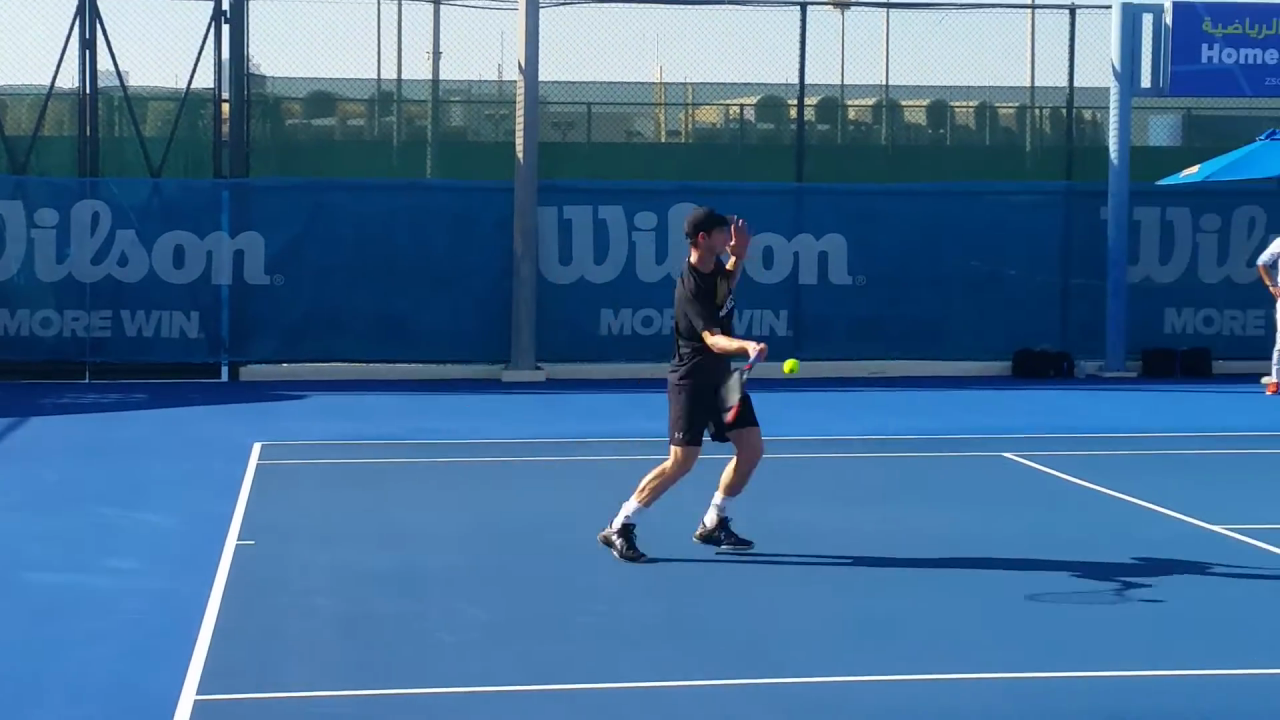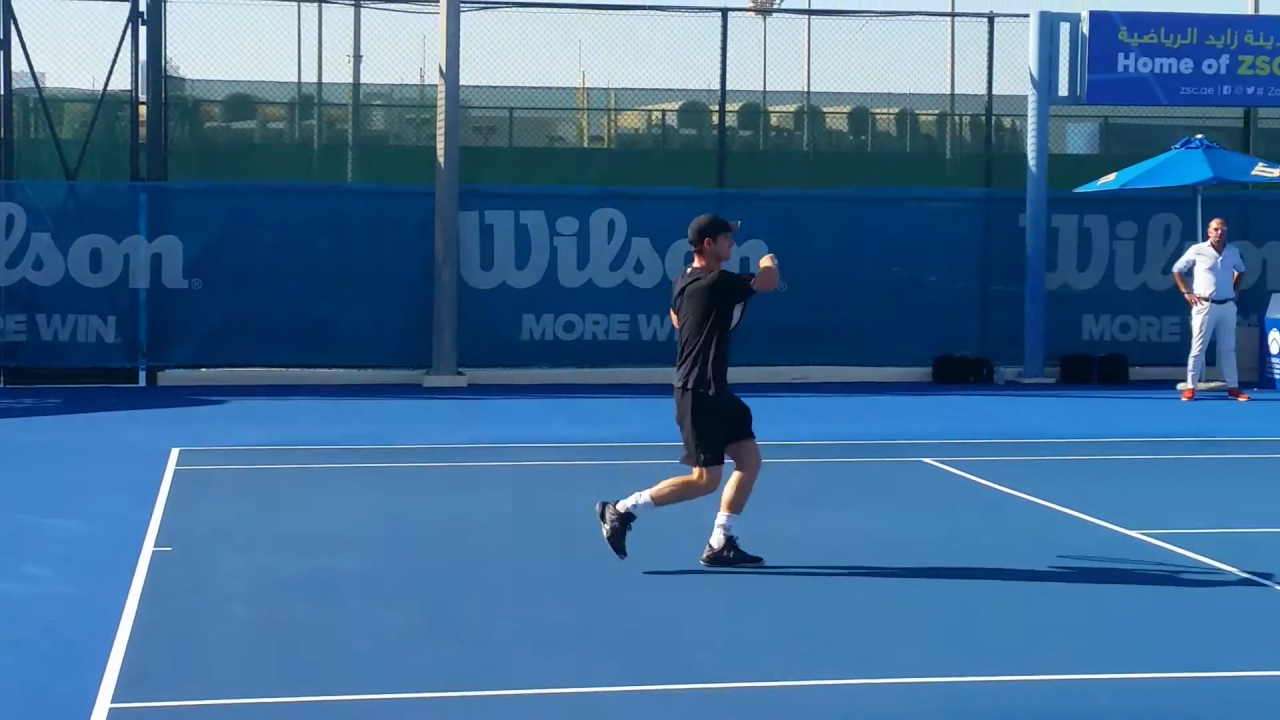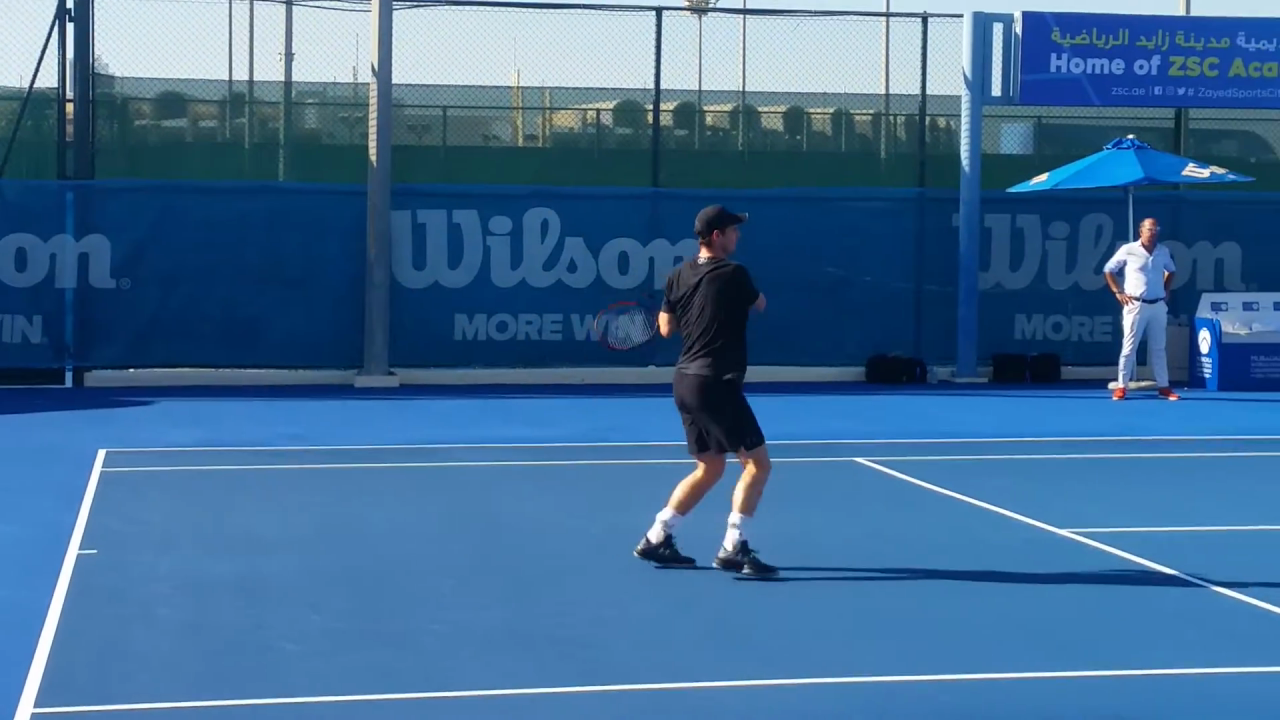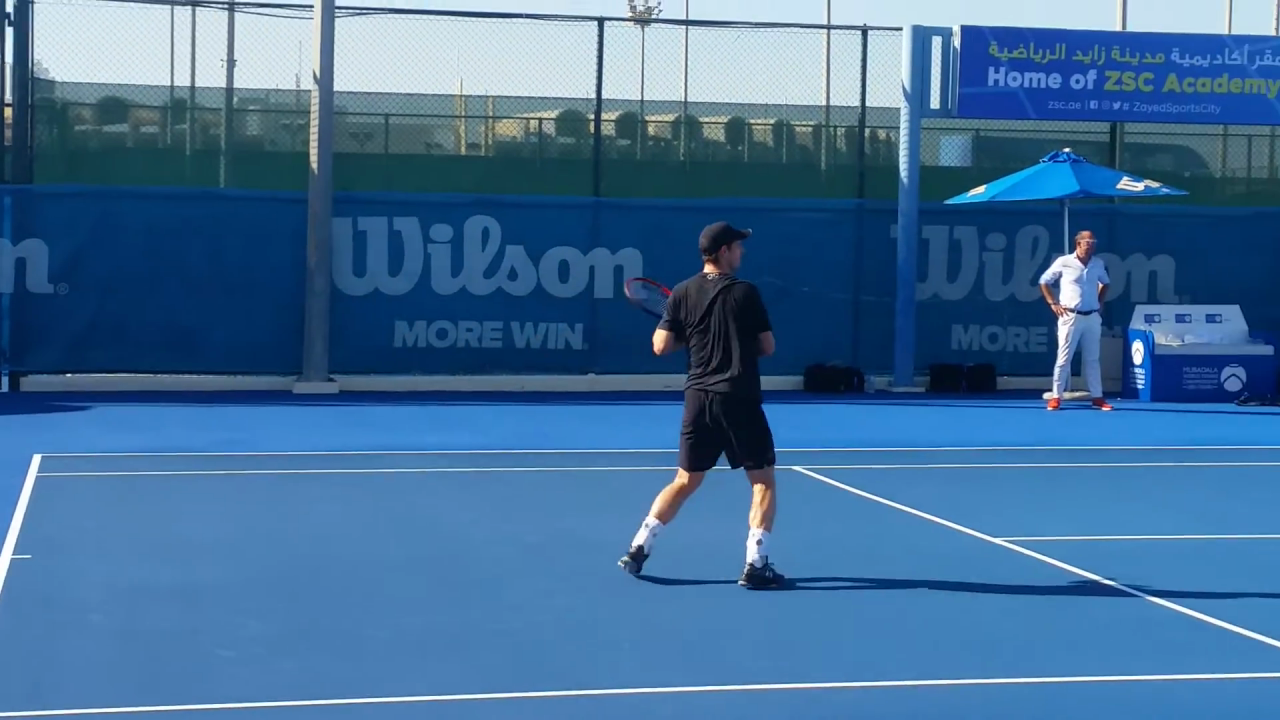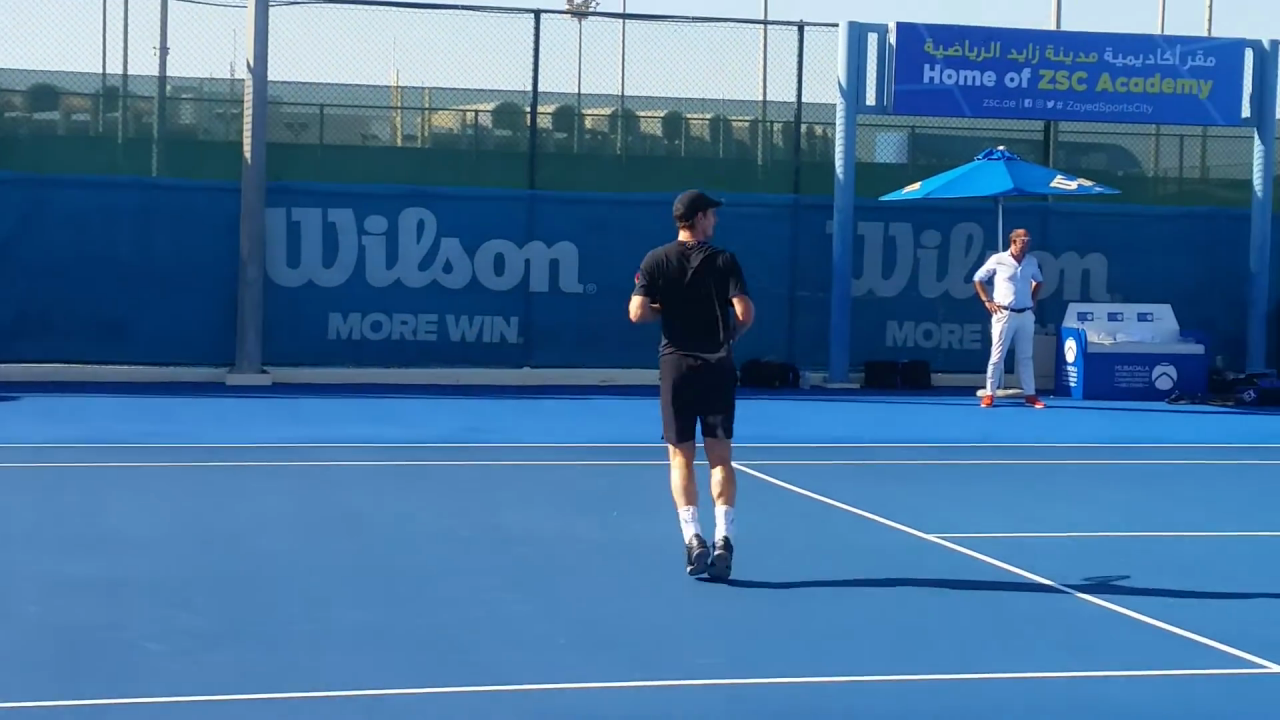
dt=0.2s
person 1, frame 1
left shoulder: (715, 267)
right shoulder: (692, 288)
left elbow: (728, 282)
right elbow: (714, 339)
left wrist: (738, 254)
right wrist: (749, 347)
left hip: (718, 377)
right hip: (691, 381)
left knee: (751, 449)
right knee: (680, 463)
left ankle: (713, 523)
right ankle: (619, 529)
person 1, frame 2
left shoulder: (687, 281)
right shoulder: (716, 283)
left elbow: (678, 322)
right elbow: (769, 282)
right wrist: (769, 261)
left hip: (710, 390)
right hip: (700, 393)
left knee: (750, 461)
right knee: (703, 480)
left ankle: (721, 544)
right ankle: (621, 510)
person 1, frame 3
left shoulder: (678, 275)
right shoulder: (734, 274)
left elbow: (665, 327)
right elbow: (759, 303)
left hip: (685, 382)
right hip: (716, 383)
left knee: (710, 469)
right knee: (758, 464)
left ankle: (656, 539)
right ankle: (733, 548)
person 1, frame 4
left shoulder: (680, 294)
right shoulder: (745, 292)
left elbow: (661, 346)
right elbow: (767, 347)
left hip: (697, 397)
right hip: (739, 398)
left knee: (685, 481)
right knee: (764, 482)
left ankle: (639, 547)
right ankle: (757, 564)
person 1, frame 5
left shoulder: (656, 260)
right shoulder: (724, 260)
left elbow: (636, 313)
right elbow: (745, 312)
left hip: (676, 366)
right hip: (717, 368)
left knee: (681, 457)
right knee: (720, 457)
left ankle: (695, 542)
right ankle: (724, 541)
